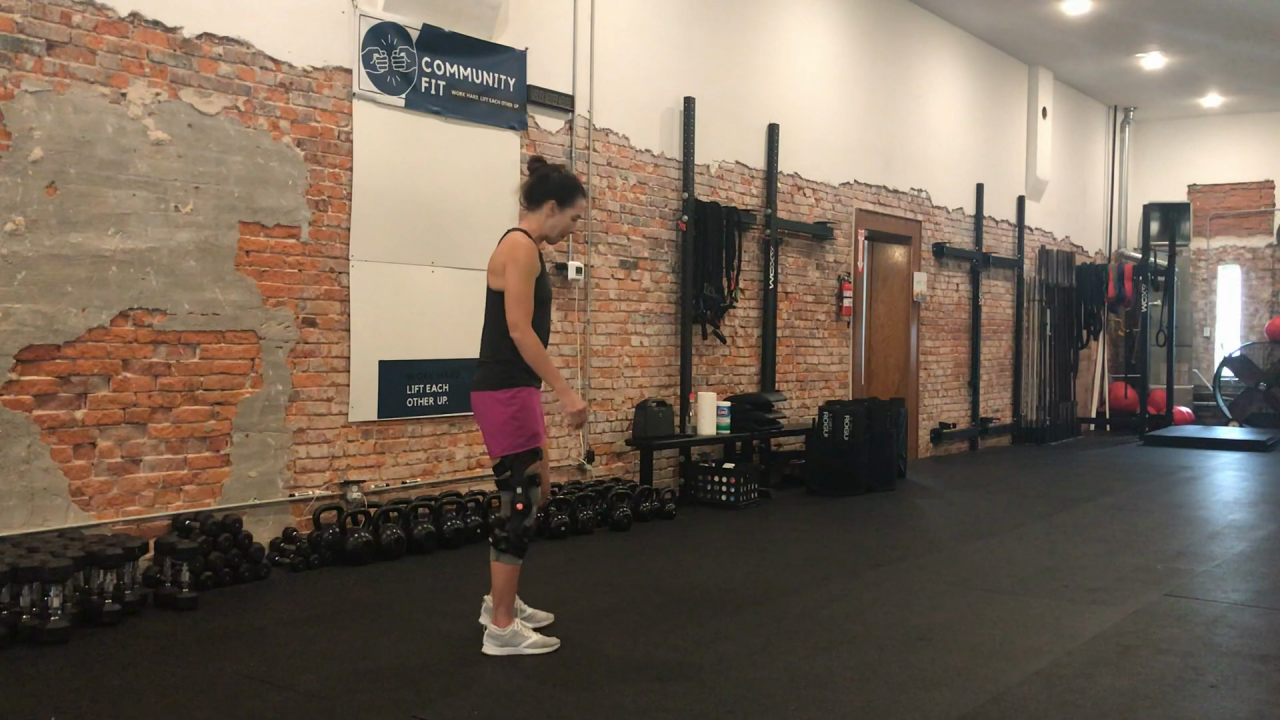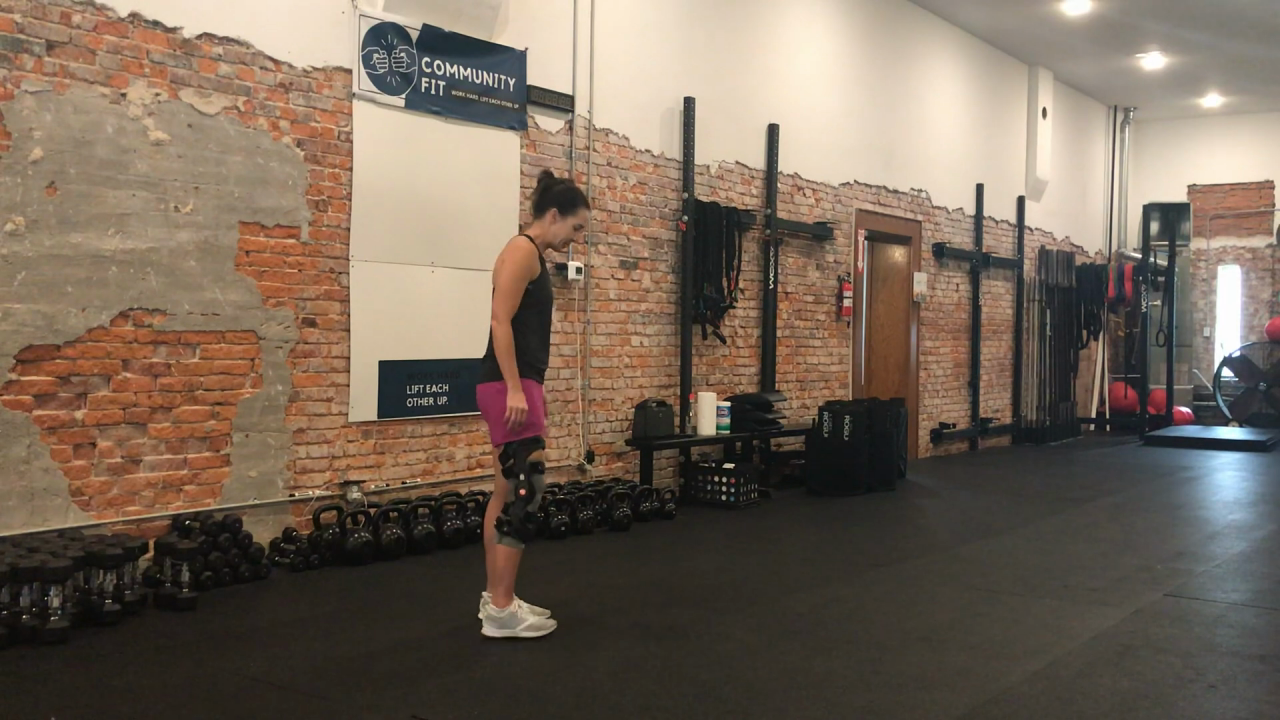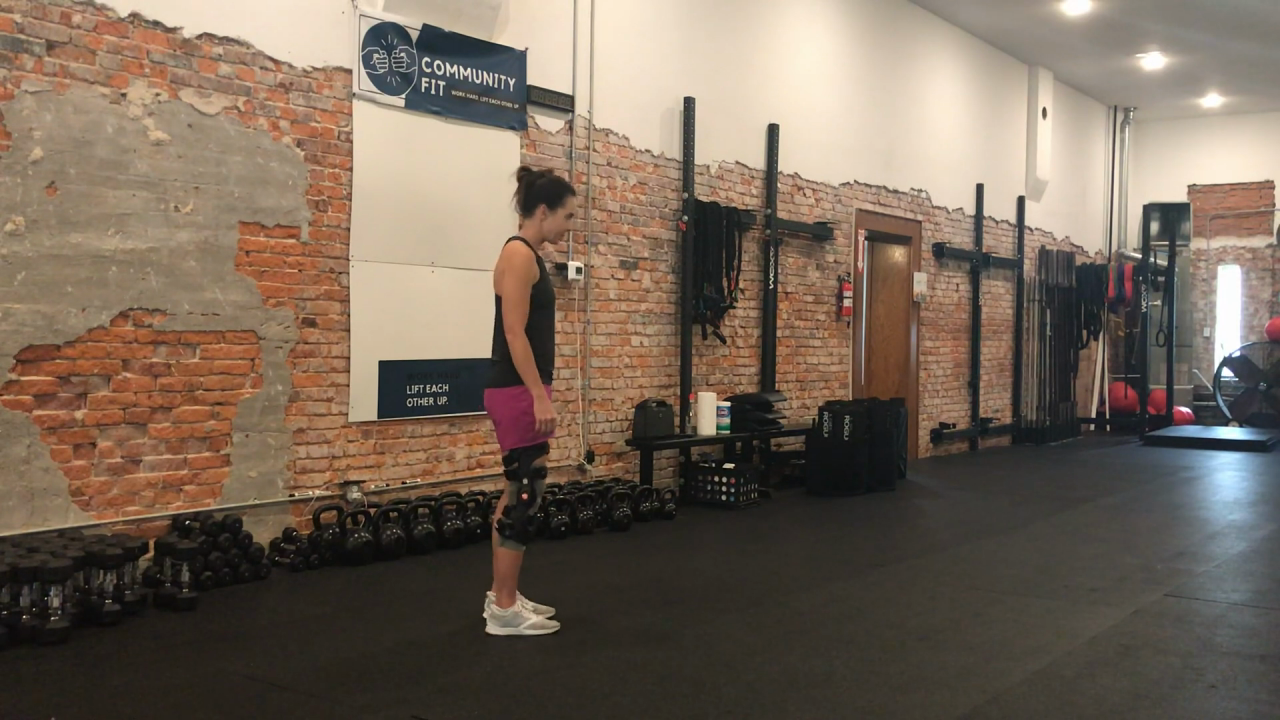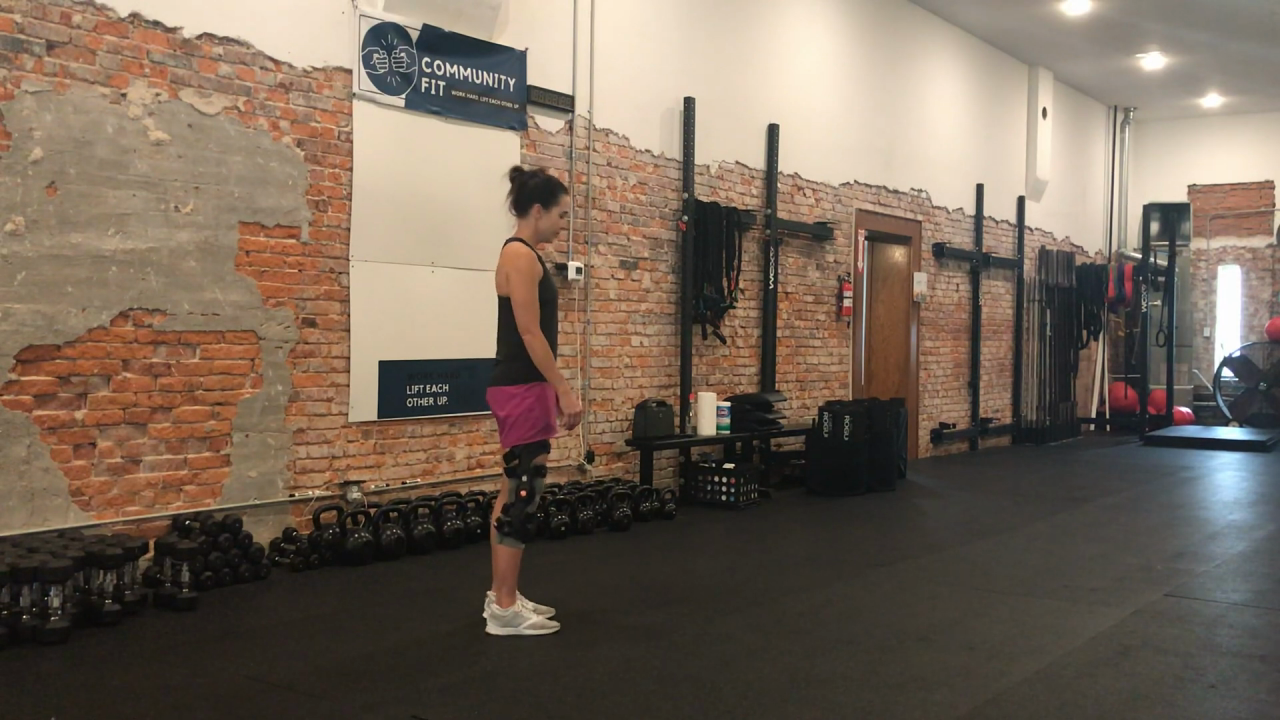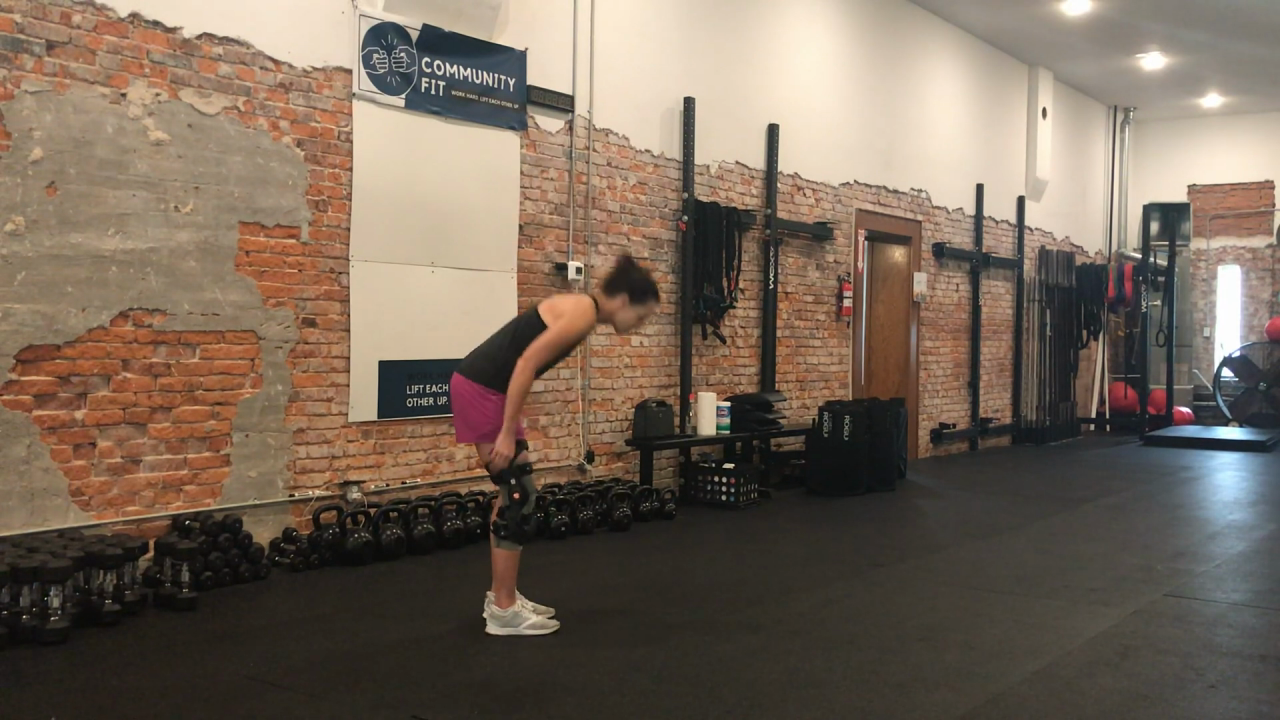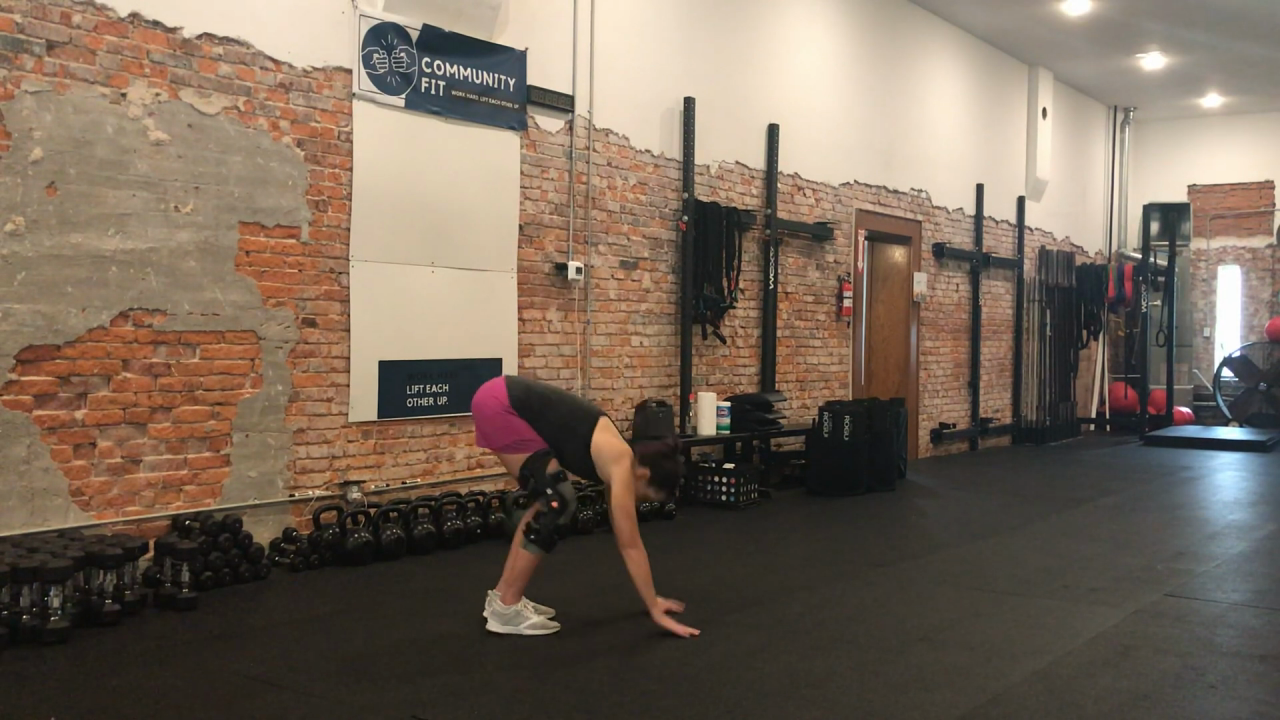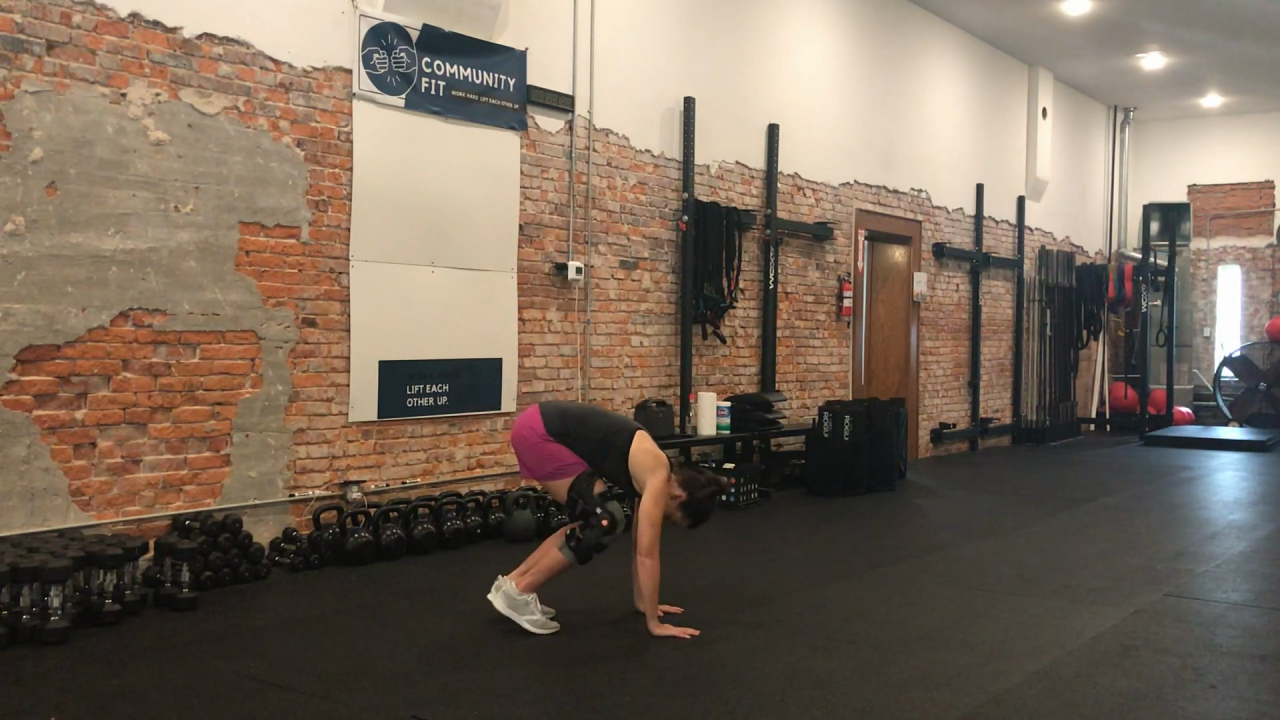
dt=0.7s
person 1, frame 1
left shoulder: (523, 247)
right shoulder: (521, 247)
right elbow: (521, 331)
right wrist: (565, 390)
left hip: (512, 389)
right hip: (507, 392)
left knee: (534, 491)
right knee: (519, 504)
left ankle: (501, 600)
right ankle: (502, 628)
person 1, frame 2
left shoulder: (533, 255)
right shoulder: (523, 250)
right elbow: (500, 322)
left wrist: (530, 386)
right wrist: (516, 389)
left hip: (518, 385)
right hip: (507, 388)
left knee: (507, 492)
right knee: (525, 492)
left ankle: (495, 597)
right ankle: (501, 610)
person 1, frame 3
left shoulder: (526, 254)
right shoulder: (520, 254)
right elbow: (515, 333)
right wrist: (540, 397)
left hip: (516, 389)
right hip: (518, 391)
left knee: (517, 494)
right knee: (525, 495)
left ankle: (503, 595)
right ankle: (504, 610)
person 1, frame 4
left shoulder: (524, 255)
right shoulder: (520, 254)
right elbow: (530, 332)
left wrist: (557, 388)
right wrist: (565, 391)
left hip: (521, 388)
right hip: (521, 389)
left knee: (514, 492)
right knee: (524, 493)
left ankle: (501, 596)
right ankle: (505, 609)
person 1, frame 5
left shoulder: (578, 307)
right shoulder: (583, 313)
right elbow: (526, 364)
left wrist: (509, 429)
right wrist: (508, 434)
left hip: (483, 386)
right hip: (481, 389)
left knee: (516, 492)
right knee: (519, 492)
left ankle: (502, 596)
right ankle: (504, 609)
person 1, frame 6
left shoulder: (618, 459)
right shoulder: (621, 466)
left elbow: (626, 539)
right elbow: (631, 545)
left wrist: (649, 599)
right wrist: (657, 614)
left hip: (505, 402)
right hip: (500, 404)
left knee: (550, 503)
right knee: (558, 502)
left ankle: (504, 596)
right ankle: (505, 607)
person 1, frame 7
left shoulder: (649, 475)
right shoulder: (658, 478)
left elbow: (639, 546)
right elbow: (647, 554)
left wrist: (641, 601)
right wrist: (654, 623)
left hip: (541, 429)
right hip: (540, 431)
left knee: (594, 523)
right knee: (606, 521)
left ankle: (513, 582)
right ankle: (518, 592)
